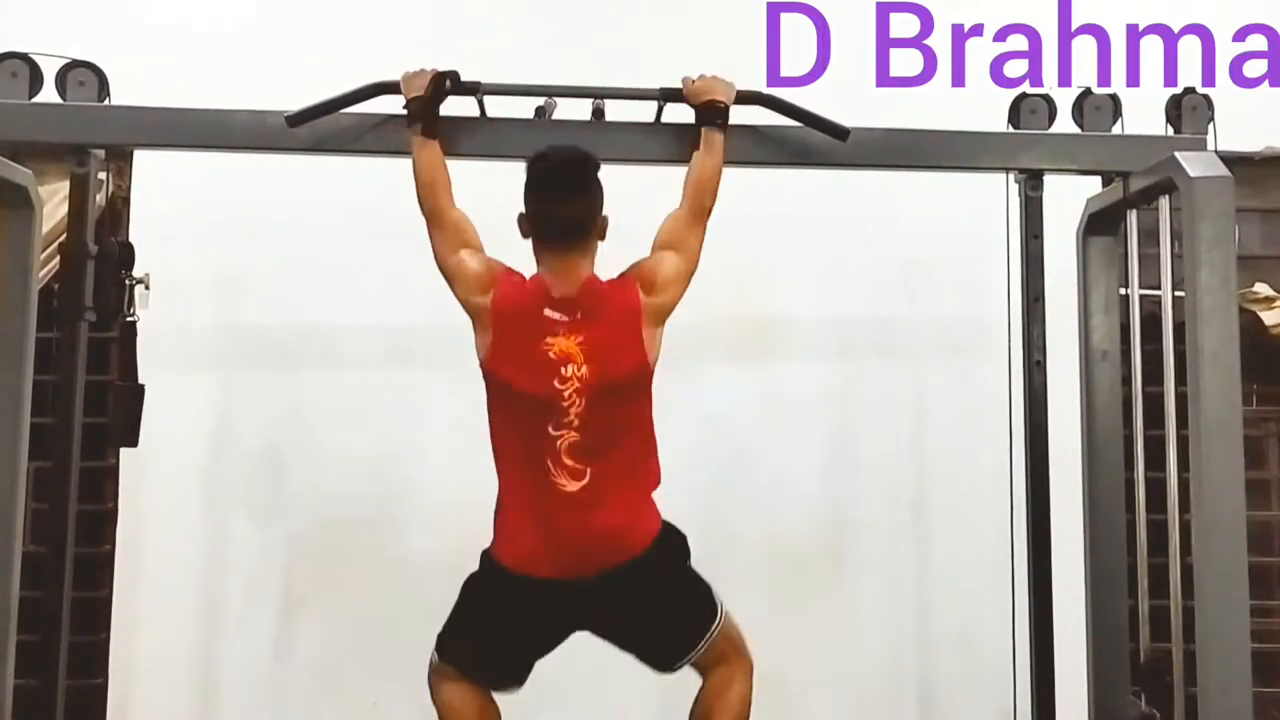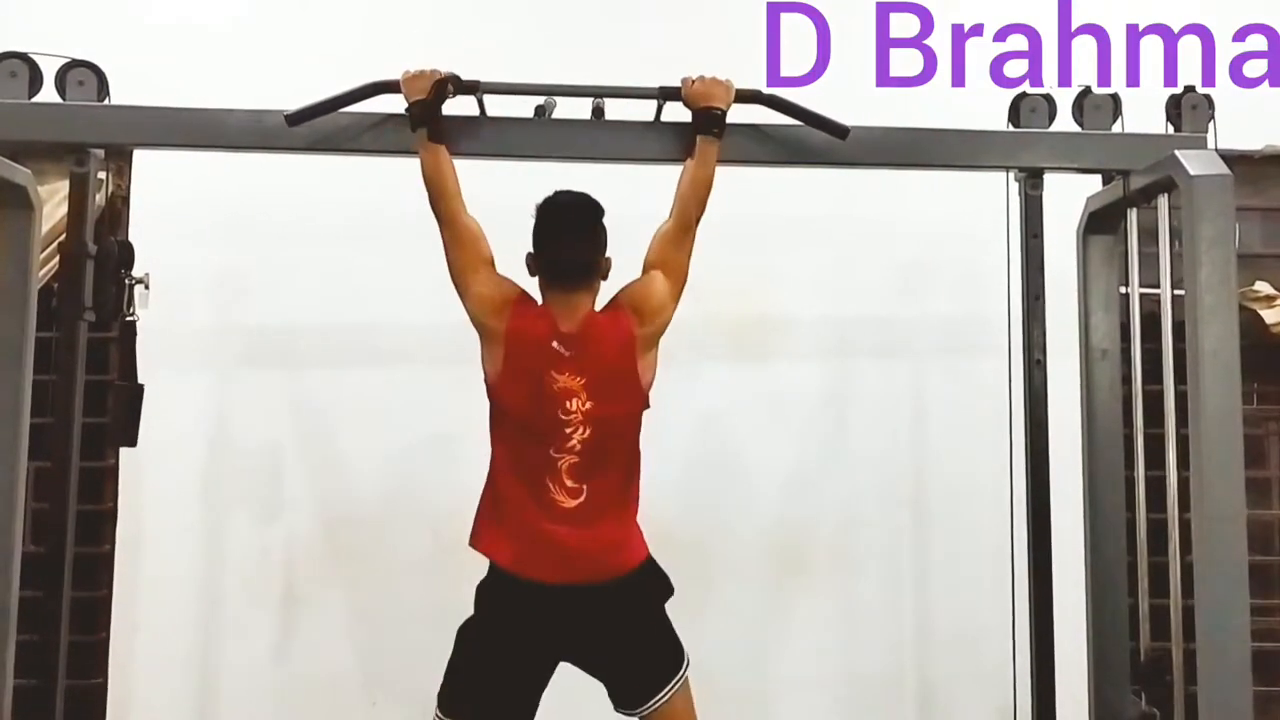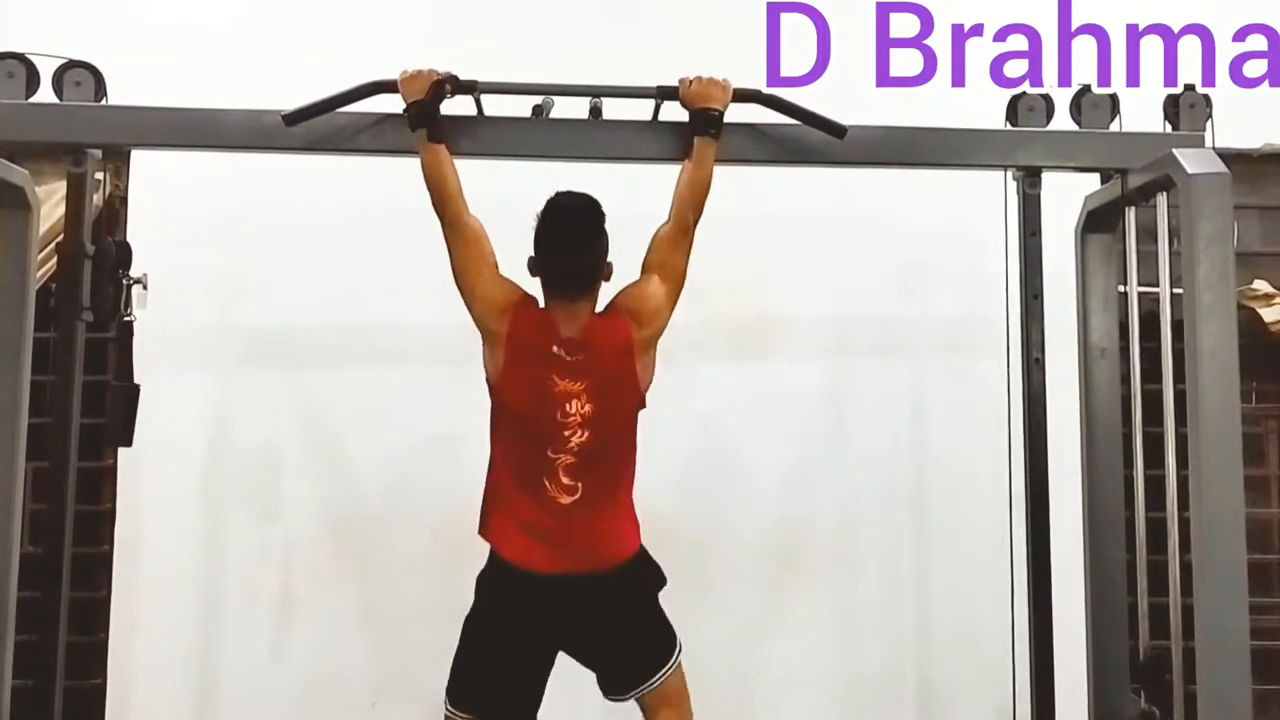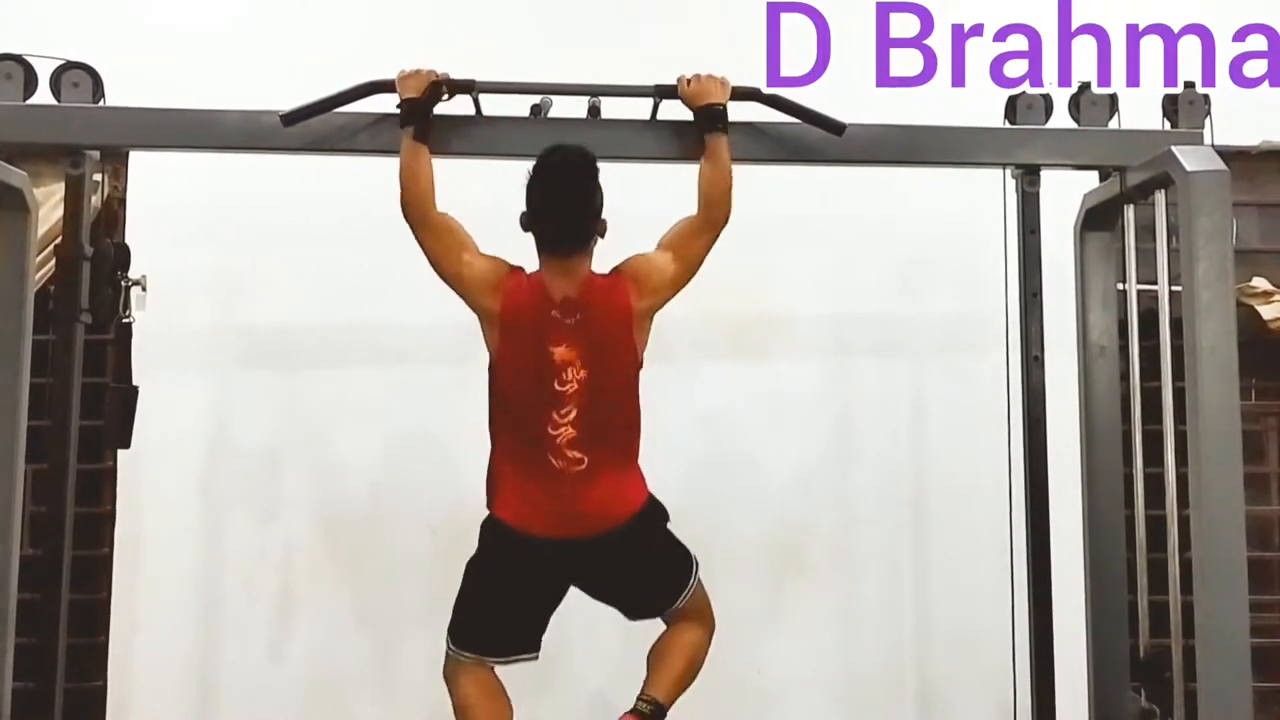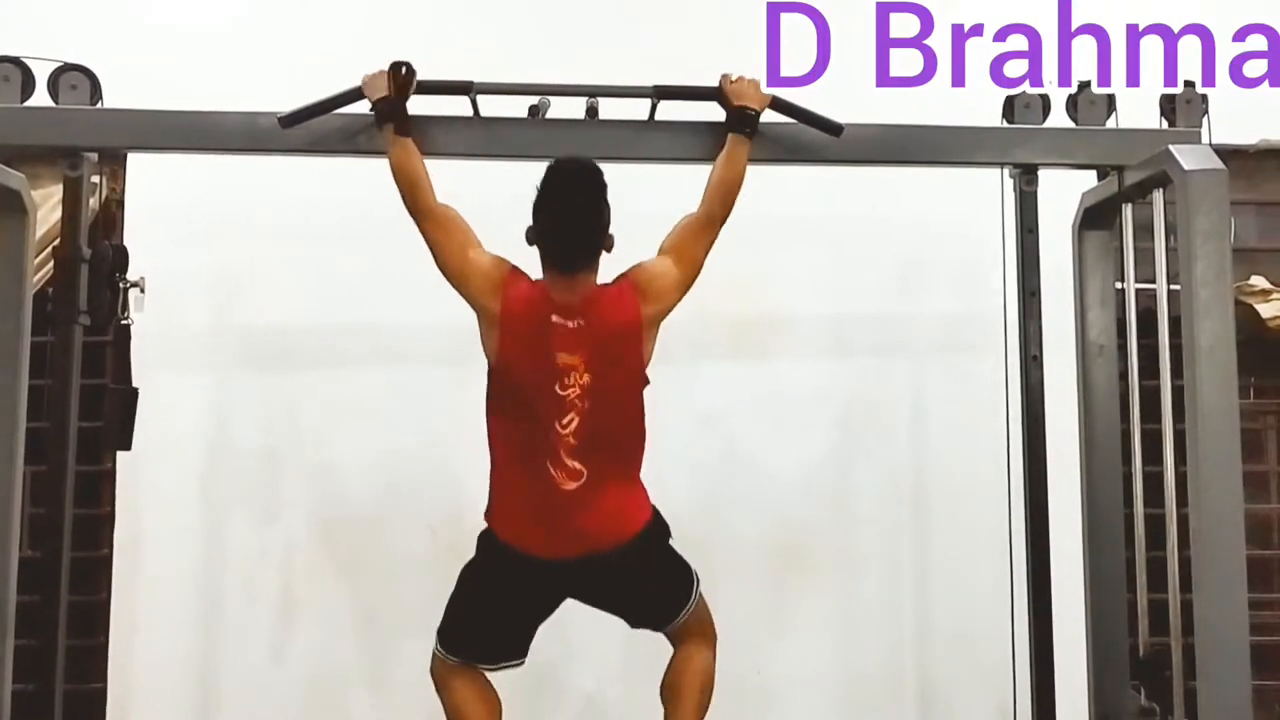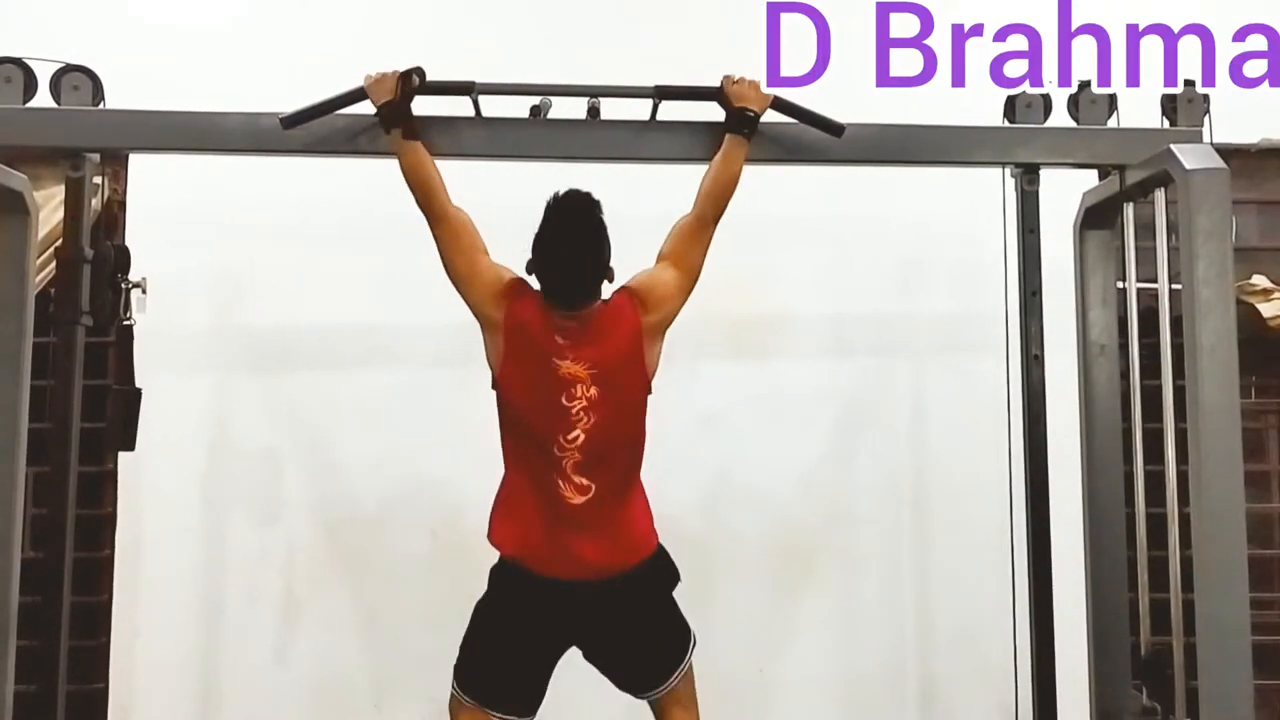
dt=0.2s
person 1, frame 1
left shoulder: (492, 304)
right shoulder: (643, 302)
left elbow: (438, 213)
right elbow: (695, 211)
left wrist: (422, 117)
right wrist: (712, 117)
left hip: (523, 572)
right hip: (633, 562)
right knee: (729, 662)
person 1, frame 2
left shoulder: (501, 327)
right shoulder: (638, 328)
left elbow: (452, 219)
right elbow: (683, 224)
left wrist: (425, 119)
right wrist: (708, 123)
left hip: (518, 588)
right hip: (617, 584)
person 1, frame 3
left shoulder: (502, 324)
right shoulder: (636, 329)
left elbow: (455, 217)
right elbow: (681, 224)
left wrist: (424, 118)
right wrist: (706, 124)
left hip: (517, 577)
right hip: (614, 574)
person 1, frame 4
left shoulder: (495, 296)
right shoulder: (635, 294)
left elbow: (420, 210)
right elbow: (712, 215)
left wrist: (414, 115)
right wrist: (712, 119)
left hip: (520, 535)
right hip: (621, 527)
left knee: (466, 666)
right knee: (695, 618)
person 1, frame 5
left shoulder: (499, 302)
right shoulder: (643, 303)
left elbow: (424, 206)
right elbow: (711, 214)
left wrist: (392, 114)
right wrist: (742, 121)
left hip: (518, 551)
right hip: (623, 544)
right knee: (697, 635)
person 1, frame 6
left shoulder: (502, 316)
right shoulder: (644, 318)
left elbow: (440, 211)
right elbow: (704, 216)
left wrist: (396, 119)
right wrist: (741, 123)
left hip: (529, 579)
right hip: (627, 575)
